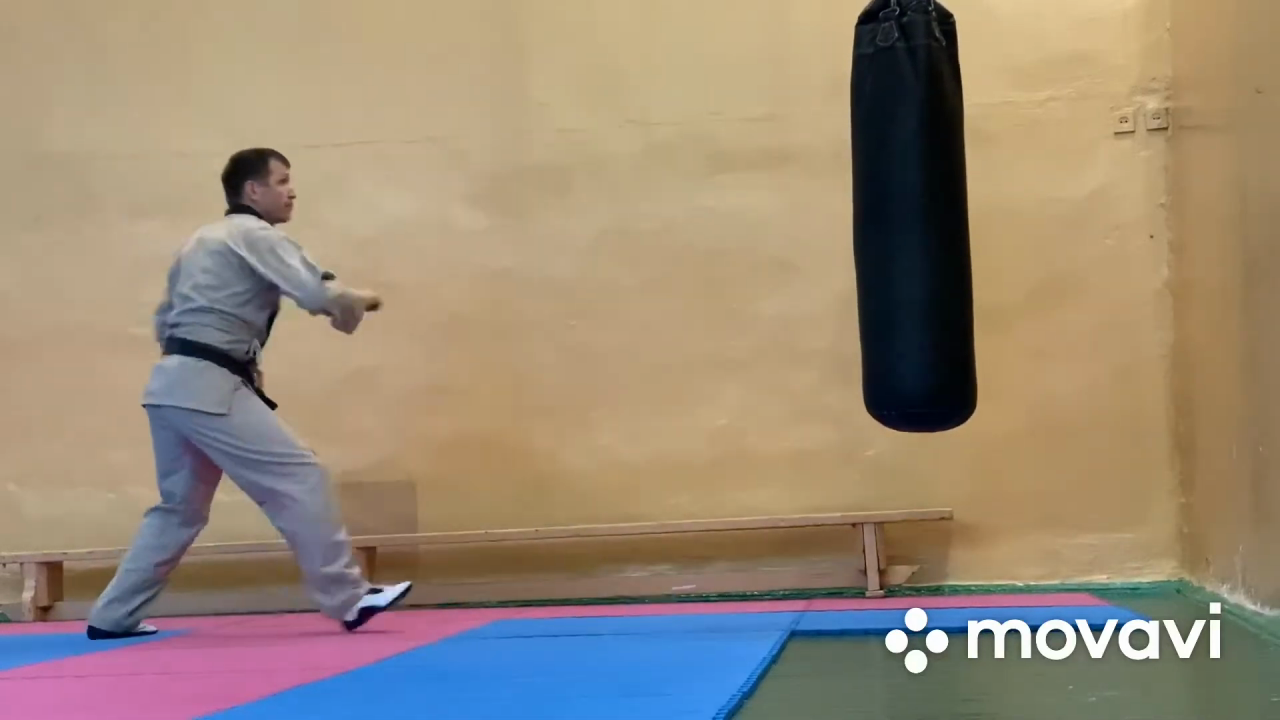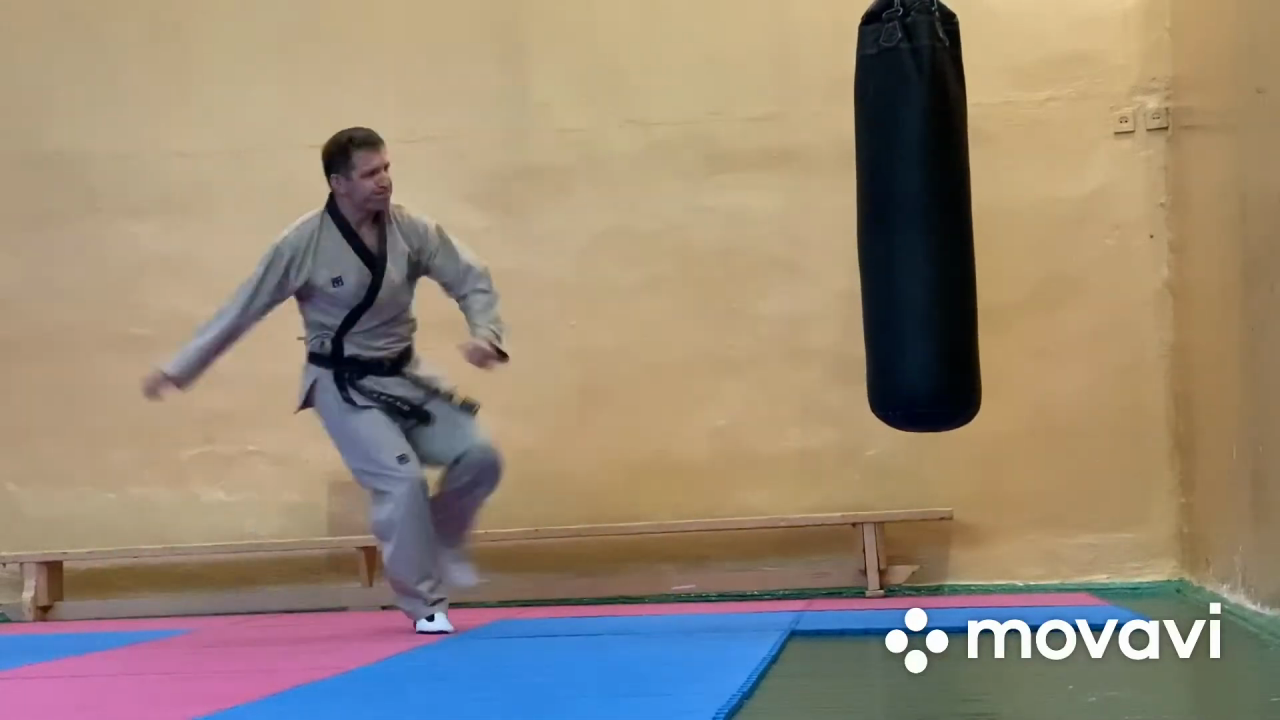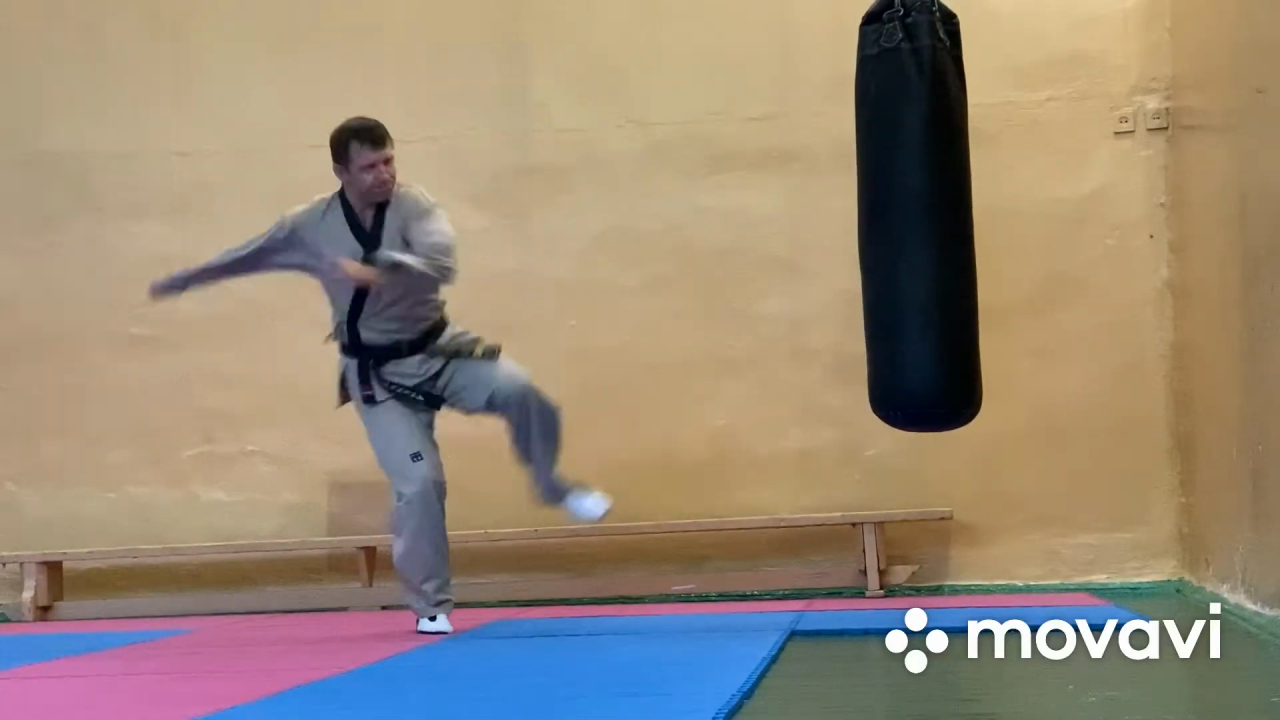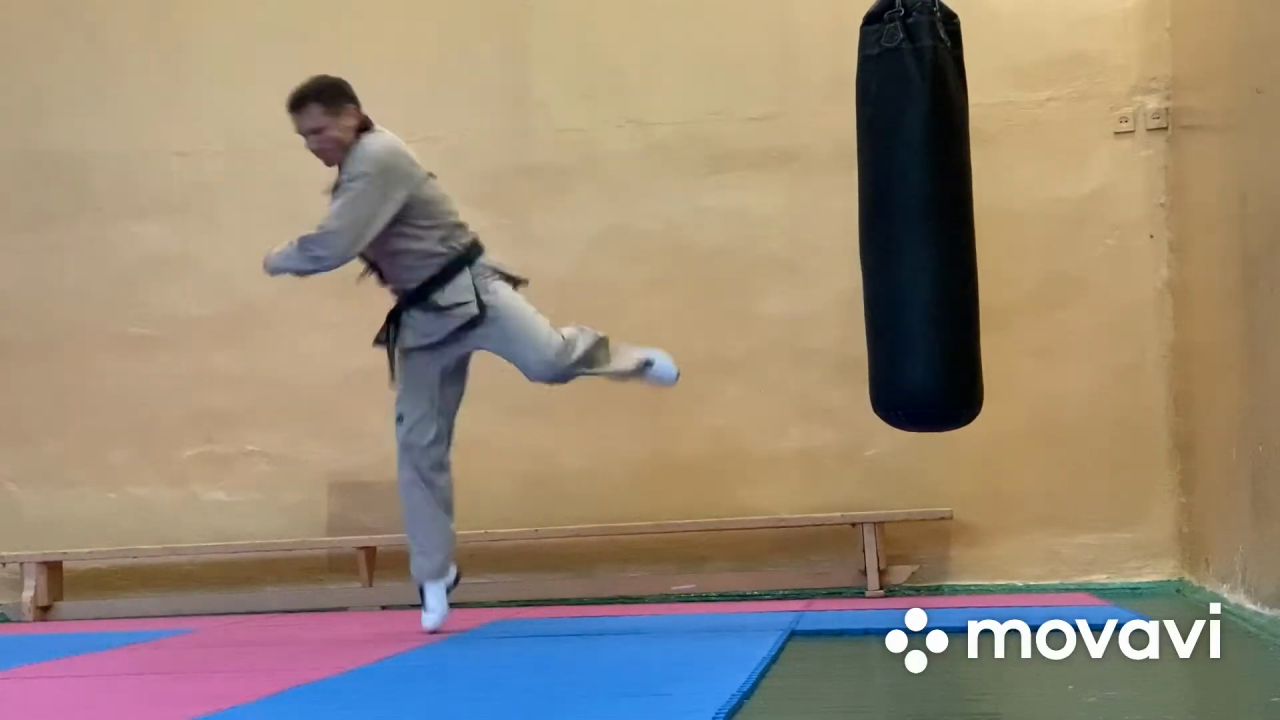
dt=0.7s
person 1, frame 1
left shoulder: (198, 242)
right shoulder: (254, 236)
left elbow: (165, 321)
right elbow: (311, 290)
right wrist: (359, 301)
left hip: (174, 385)
right hip: (208, 388)
left knee: (179, 509)
right knee: (300, 479)
left ankle: (113, 616)
right ankle: (346, 596)
person 1, frame 2
left shoulder: (410, 229)
right shoulder: (303, 242)
left elbow: (470, 278)
right elbow: (241, 309)
left wrist: (484, 336)
right wrist: (181, 368)
left hip: (400, 375)
right hip: (340, 386)
left knee: (478, 457)
right knee: (401, 482)
left ankle: (439, 545)
right ankle: (424, 604)
person 1, frame 3
left shoulder: (413, 205)
right shoulder: (310, 224)
left elbow: (440, 260)
right elbow: (245, 256)
left wrist: (375, 270)
right wrist: (180, 280)
left hip: (437, 347)
right hip: (379, 372)
left knee: (519, 392)
right knee: (419, 483)
left ankle: (552, 487)
right ankle: (432, 604)
person 1, frame 4
left shoulder: (381, 158)
right shoulder: (355, 164)
left elbow: (336, 246)
left wrist: (281, 259)
left hip: (467, 292)
right hip: (421, 313)
left knee: (548, 359)
right knee: (418, 443)
left ankle: (621, 357)
right ankle: (435, 577)
